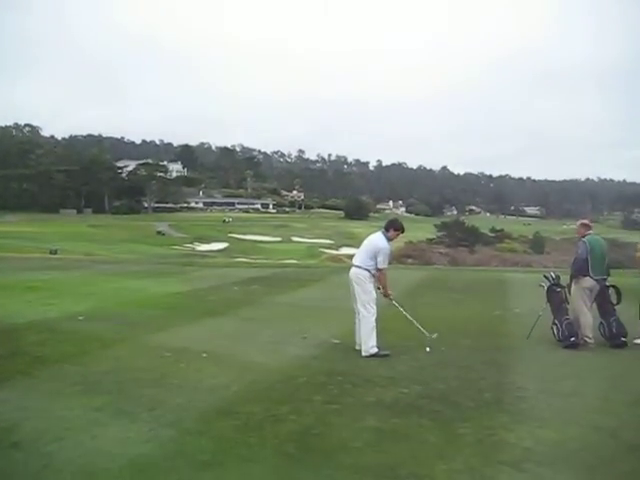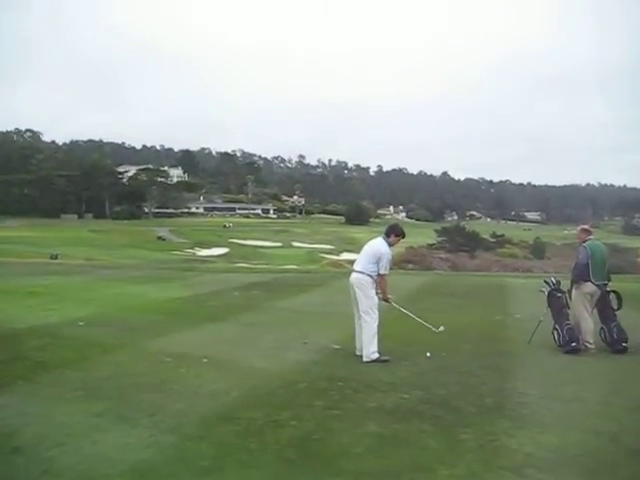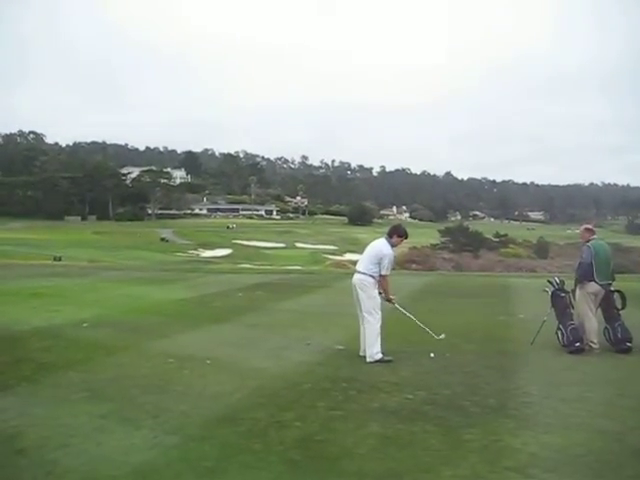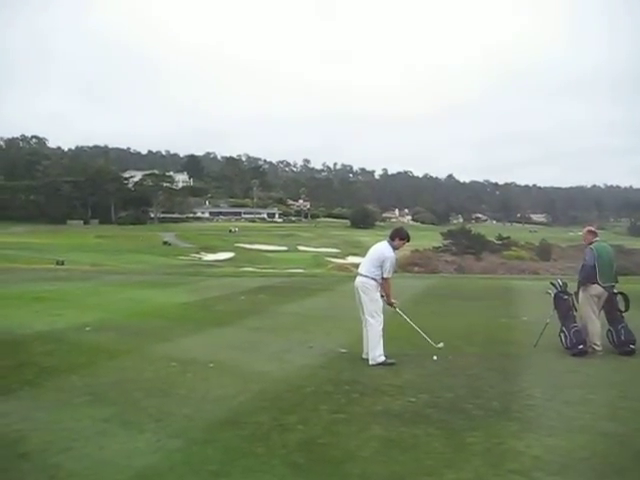
dt=0.2s
person 1, frame 1
left shoulder: (376, 236)
right shoulder: (384, 245)
right elbow: (381, 271)
left wrist: (379, 285)
right wrist: (386, 290)
left hip: (356, 272)
right hip: (363, 276)
left knee: (361, 311)
right knee: (368, 312)
left ankle: (361, 343)
right ankle: (369, 349)
person 1, frame 2
left shoulder: (375, 242)
right shoulder: (386, 251)
right elbow: (382, 276)
left wrist: (378, 290)
right wrist: (385, 295)
left hip: (355, 277)
right hip: (364, 281)
left knee: (361, 317)
right knee: (370, 318)
left ankle: (361, 349)
right ankle: (370, 355)
person 1, frame 3
left shoulder: (378, 242)
right shoulder: (388, 252)
right elbow: (383, 277)
left wrist: (380, 291)
right wrist: (387, 295)
left hip: (358, 278)
right hip: (366, 281)
left knee: (365, 317)
right knee: (373, 318)
left ankle: (365, 350)
right ankle: (374, 355)
person 1, frame 4
left shoulder: (380, 245)
right shoulder: (390, 255)
right elbow: (386, 280)
left wrist: (382, 293)
right wrist: (389, 299)
left hip: (361, 281)
right hip: (368, 284)
left knee: (368, 320)
right knee: (375, 321)
left ankle: (368, 352)
right ankle: (376, 357)
person 2, frame 1
left shoulder: (584, 242)
right shoulder: (601, 241)
left elbow: (579, 260)
right elbow: (605, 261)
left wrist: (573, 275)
right wrist: (604, 276)
left hip: (583, 279)
right hip: (598, 280)
left knee: (582, 310)
right knee: (586, 309)
left ankle: (587, 339)
right ankle: (584, 335)
person 2, frame 2
left shoulder: (585, 247)
right shoulder: (602, 247)
left elbow: (580, 265)
right elbow: (606, 266)
left wrist: (574, 280)
right wrist: (605, 281)
left hip: (584, 285)
right hip: (599, 286)
left knee: (583, 315)
right knee: (587, 314)
left ankle: (588, 344)
right ankle: (585, 340)
person 2, frame 3
left shoulder: (589, 246)
right shoulder: (606, 246)
left elbow: (584, 265)
right elbow: (610, 266)
left wrist: (578, 280)
right wrist: (609, 281)
left hip: (588, 284)
right hip: (602, 285)
left knee: (587, 315)
right knee: (591, 314)
left ankle: (593, 344)
right ankle: (589, 340)
person 2, frame 4
left shoulder: (592, 249)
right shoulder: (609, 248)
left elbow: (587, 267)
right elbow: (613, 268)
left wrist: (581, 282)
right wrist: (612, 283)
left hip: (591, 287)
right hip: (605, 288)
left knee: (590, 317)
right knee: (593, 316)
left ankle: (596, 346)
right ankle: (593, 342)
